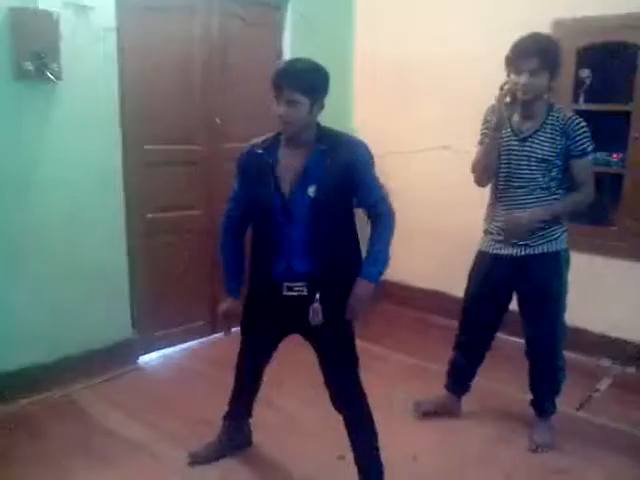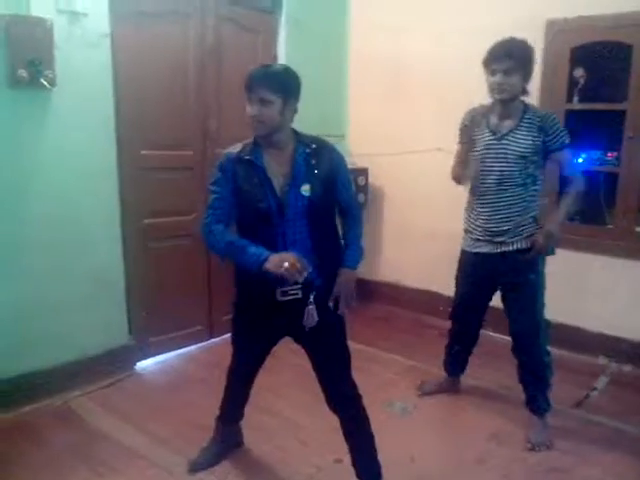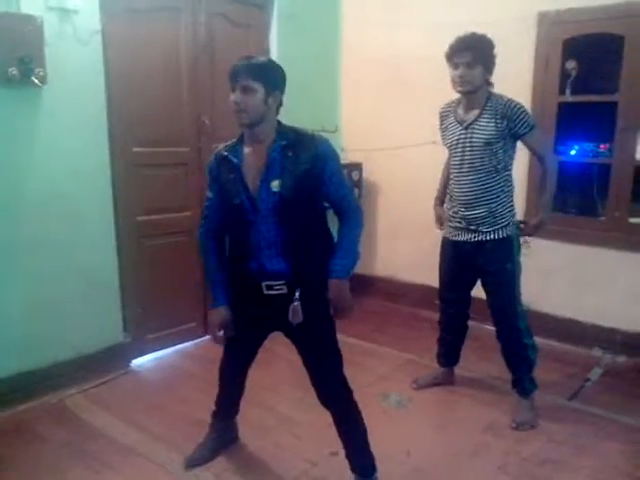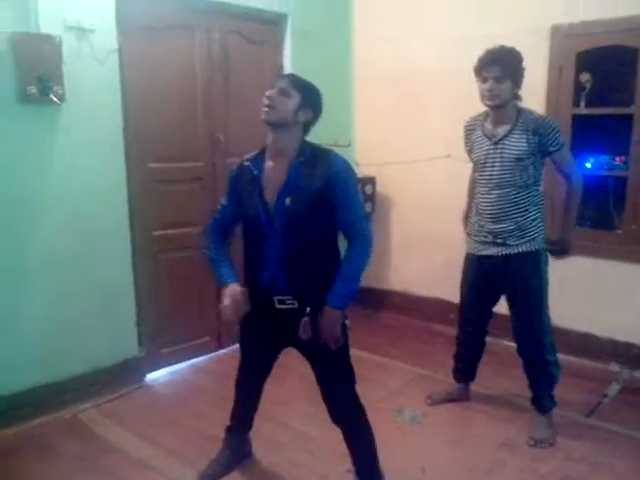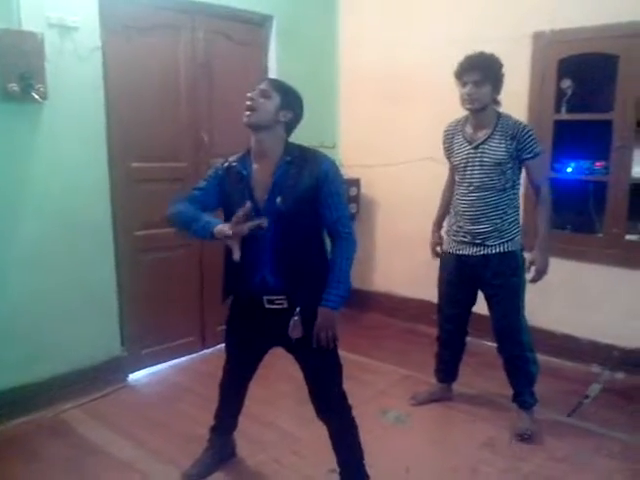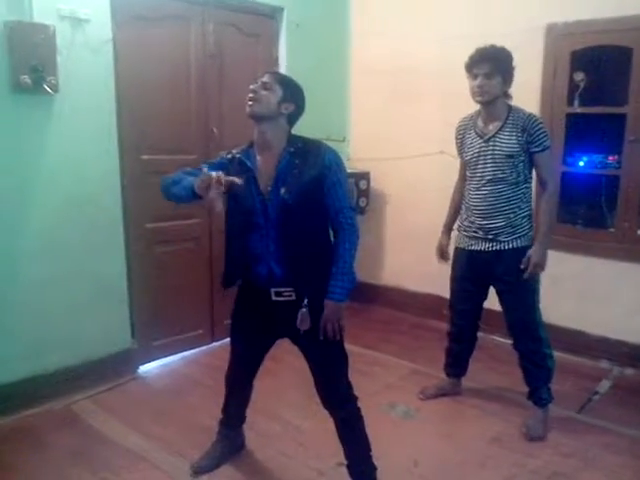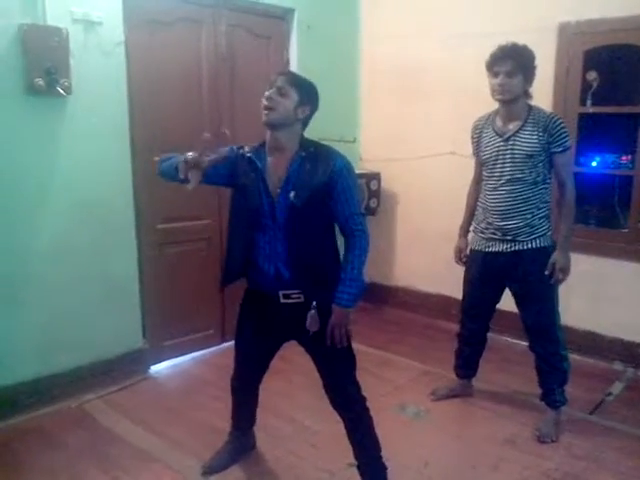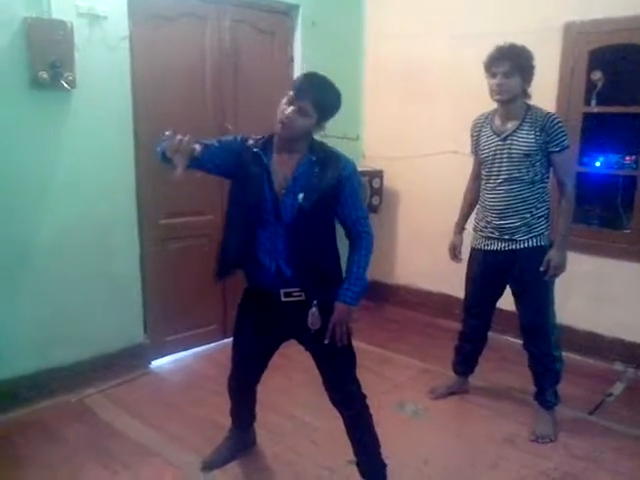
dt=0.4s
person 1, frame 1
left shoulder: (349, 154)
right shoulder: (255, 157)
left elbow: (382, 214)
right elbow: (234, 223)
left wrist: (368, 275)
right wrist: (231, 291)
left hip: (326, 294)
right hip: (268, 291)
left knee: (345, 389)
right knee: (249, 365)
right ankle: (235, 431)
person 1, frame 2
left shoulder: (325, 157)
right shoulder: (234, 164)
left elbow: (352, 213)
right elbow: (213, 229)
left wrist: (349, 265)
right wrist: (265, 258)
left hip: (318, 296)
right hip: (258, 296)
left knee: (341, 392)
right knee: (241, 372)
right ankle: (227, 434)
person 1, frame 3
left shoulder: (312, 151)
right shoulder: (222, 162)
left elbow: (350, 213)
right elbow: (210, 233)
left wrist: (339, 274)
right wrist: (218, 300)
left hip: (304, 291)
right hip: (247, 293)
left knee: (332, 387)
right knee: (232, 366)
right ankle: (222, 428)
person 1, frame 4
left shoulder: (331, 169)
right shoulder: (244, 172)
left elbow: (360, 239)
right elbow: (216, 233)
left wrist: (336, 304)
right wrist: (229, 282)
left hip: (315, 308)
right hip: (261, 307)
left knee: (343, 403)
right knee: (248, 381)
right ankle: (236, 443)
person 1, frame 5
left shoulder: (317, 169)
right shoulder: (229, 172)
left elbow: (343, 237)
right elbow: (179, 210)
left wrist: (330, 303)
right wrist: (217, 228)
left hip: (304, 307)
right hip: (248, 306)
left knee: (330, 402)
right knee: (232, 381)
right ankle: (221, 443)
person 1, frame 6
left shoulder: (320, 160)
right shoulder: (233, 163)
left elbow: (347, 229)
right elbow: (170, 185)
left wrist: (336, 295)
right wrist: (200, 184)
left hip: (310, 299)
right hip: (255, 297)
left knee: (337, 394)
right knee: (238, 375)
right ankle: (230, 436)
person 1, frame 7
left shoulder: (331, 166)
right shoulder: (242, 161)
left elbow: (356, 235)
right elbow: (168, 167)
left wrist: (343, 301)
right wrist: (187, 164)
left hip: (316, 302)
right hip: (261, 301)
left knee: (346, 397)
right knee: (244, 379)
right ankle: (241, 437)
person 1, frame 8
left shoulder: (337, 169)
right shoulder: (244, 153)
left elbow: (361, 236)
right elbow: (190, 152)
left wrist: (347, 299)
right wrist: (177, 149)
left hip: (316, 301)
right hip: (260, 299)
left knee: (346, 395)
right knee: (241, 378)
right ankle: (241, 433)
person 2, frame 1
left shoulder: (569, 126)
right shoulder: (495, 116)
left elbow: (584, 193)
right elbow: (482, 177)
left wrist: (536, 215)
right wrist: (498, 124)
left hip: (545, 253)
right hip: (495, 247)
left knee: (544, 339)
right knee: (473, 326)
left ankle: (543, 414)
right ankle: (452, 396)
person 2, frame 2
left shoulder: (545, 124)
right shoulder: (472, 120)
left elbow: (575, 181)
left wrist: (552, 223)
right wrist: (465, 159)
left hip: (522, 247)
right hip: (476, 243)
left knee: (528, 333)
right knee: (463, 317)
left ankle: (538, 412)
right ankle: (452, 376)
person 2, frame 3
left shoulder: (508, 111)
right shoulder: (446, 114)
left elbow: (547, 159)
left wrist: (540, 213)
right wrist: (438, 201)
left hip: (497, 235)
right hip: (455, 234)
left knee: (508, 315)
right knee: (451, 307)
left ankle: (525, 392)
right ankle: (446, 367)
person 2, frame 4
left shoulder: (539, 127)
right shoulder: (472, 128)
left elbow: (573, 179)
left wrist: (566, 234)
left hip: (524, 251)
right hip: (479, 248)
left knee: (532, 332)
right knee: (470, 322)
left ankle: (543, 410)
right ankle: (461, 384)
person 2, frame 5
left shoulder: (517, 133)
right shoulder: (452, 133)
left elbow: (541, 191)
left wrist: (541, 247)
right wrist: (437, 227)
left hip: (502, 252)
right hip: (457, 249)
left knee: (511, 331)
right knee: (449, 322)
left ankle: (525, 406)
right ankle: (444, 384)
person 2, frame 6
left shoulder: (528, 125)
right shoulder: (464, 128)
left elbow: (549, 186)
left wrist: (540, 243)
right wrist: (446, 230)
left hip: (513, 247)
right hip: (469, 245)
left knee: (526, 328)
right knee: (461, 318)
left ankle: (540, 403)
right ankle: (453, 379)
person 2, frame 7
left shoulder: (549, 126)
right shoulder: (481, 127)
left elbow: (567, 189)
left wrist: (563, 247)
right wrist: (463, 232)
left hip: (533, 249)
right hip: (485, 247)
left knee: (543, 331)
right knee: (472, 320)
left ankle: (553, 406)
right ankle: (463, 380)
person 2, frame 8
left shoulder: (547, 125)
right shoulder: (480, 126)
left elbow: (566, 187)
left wrist: (560, 245)
right wrist: (458, 227)
left hip: (531, 247)
right hip: (485, 244)
left knee: (538, 329)
right knee: (474, 317)
left ankle: (547, 405)
right ankle: (461, 377)
